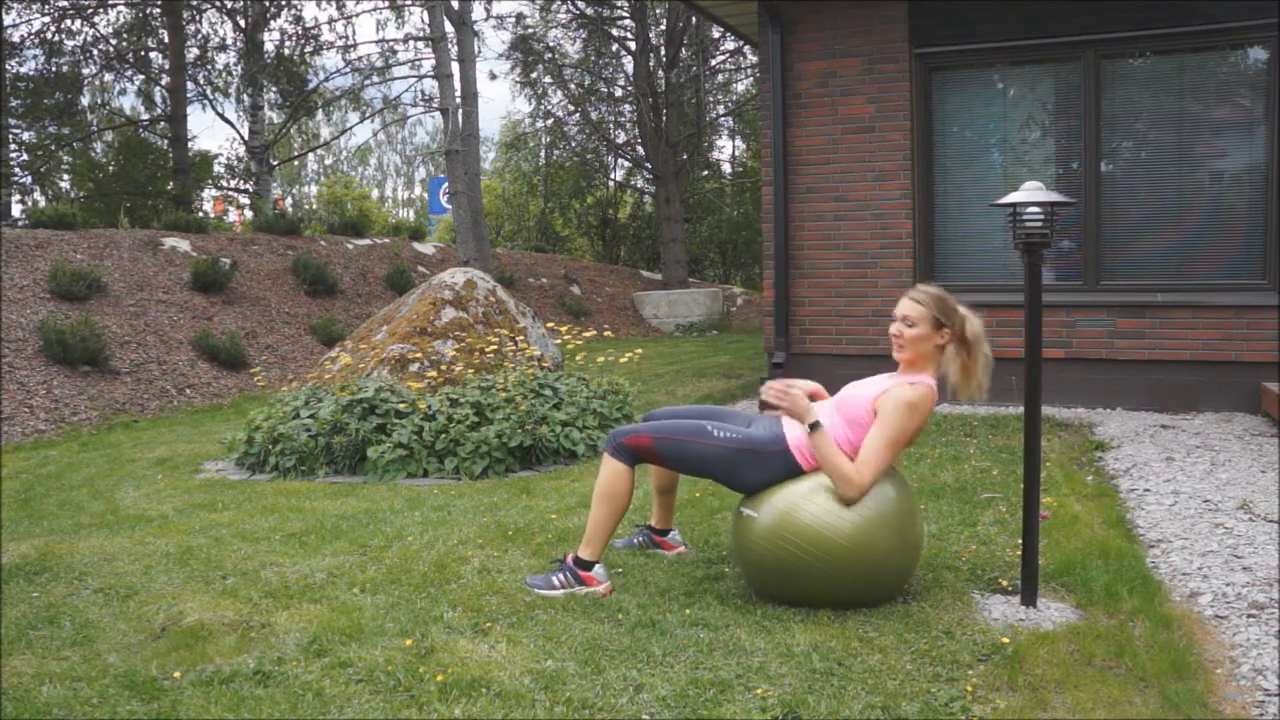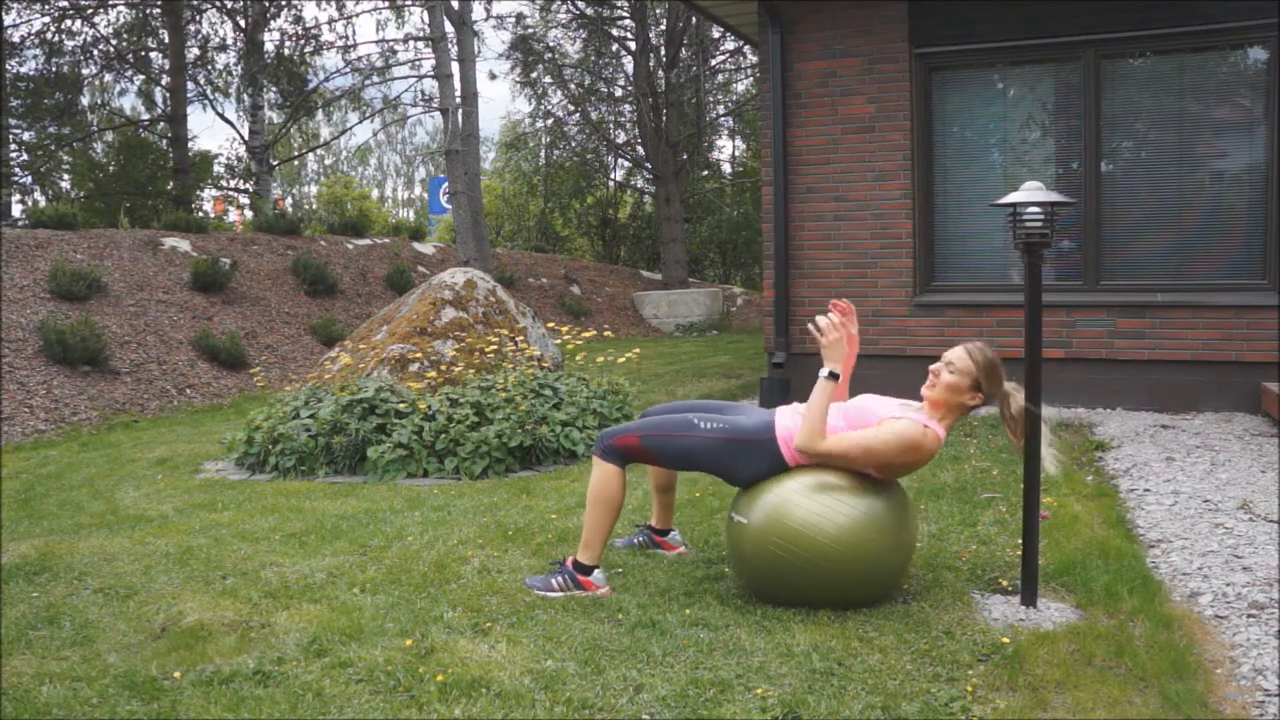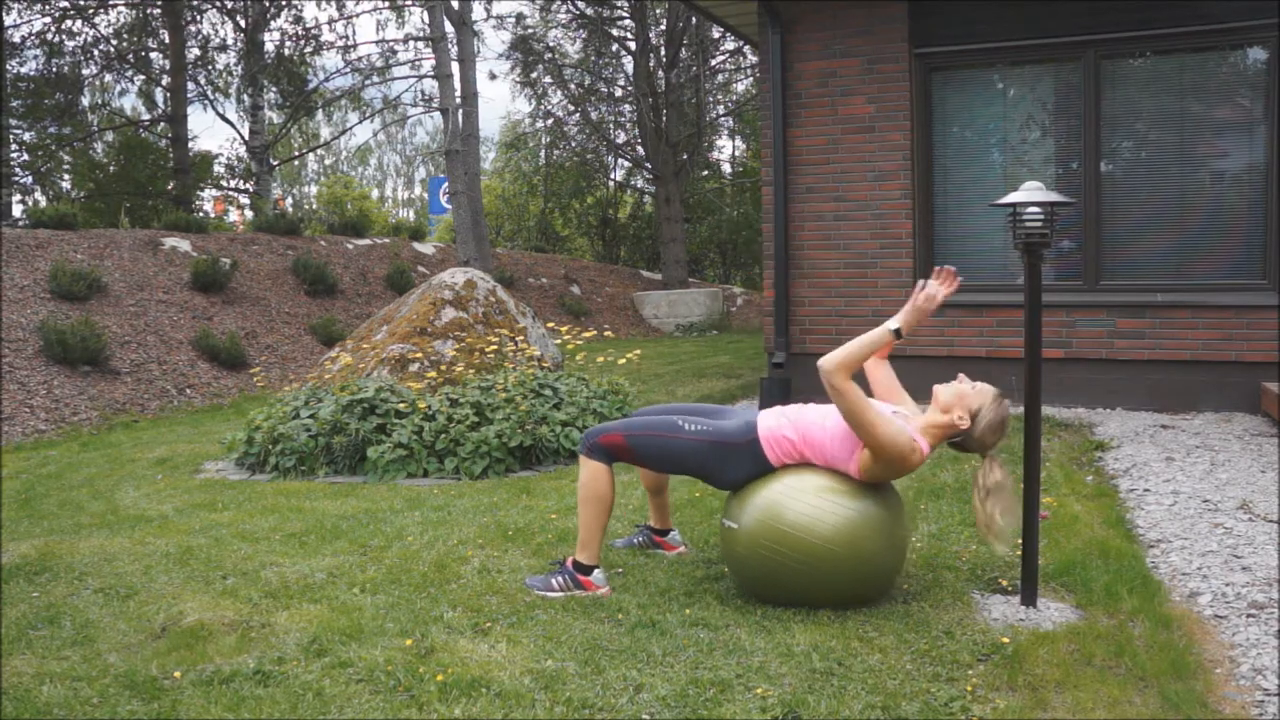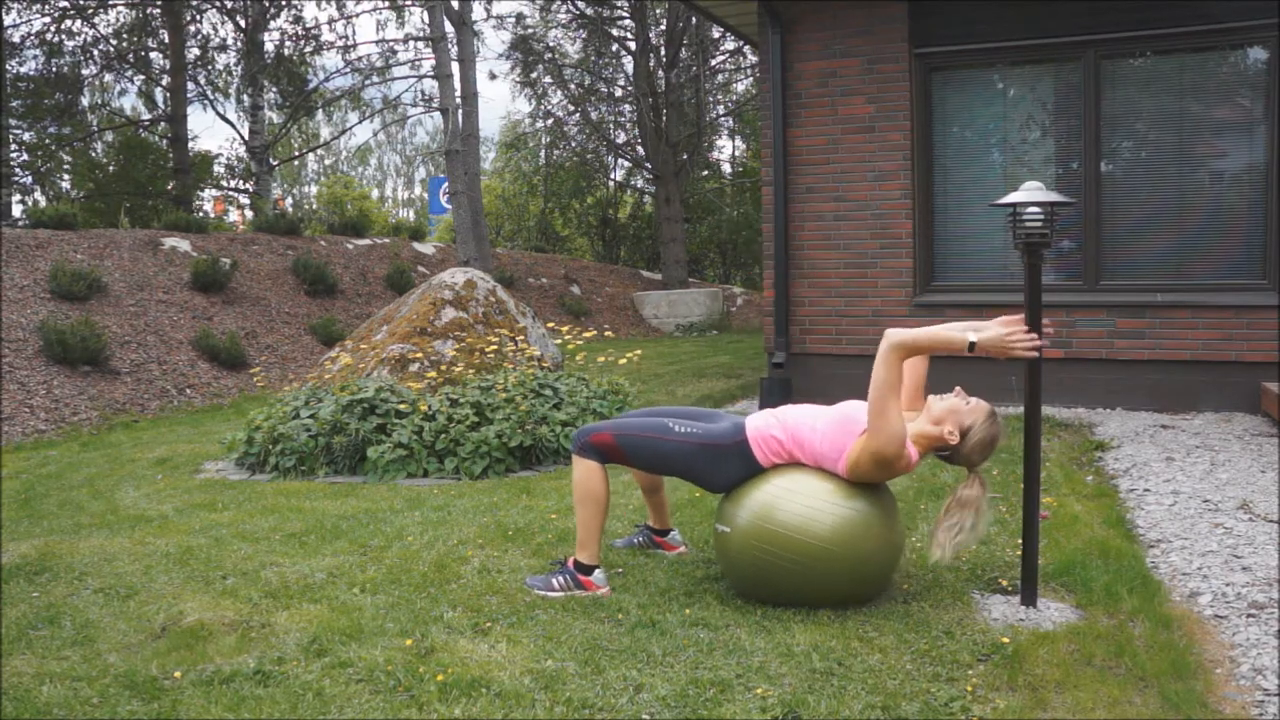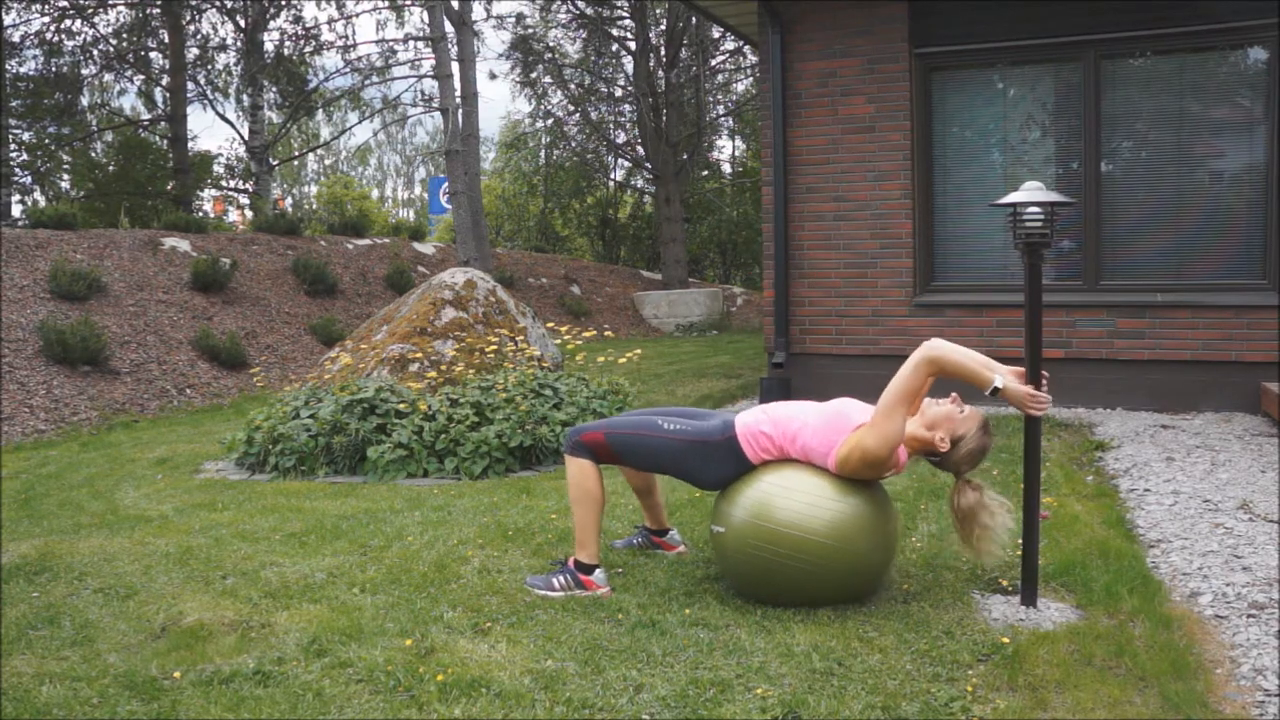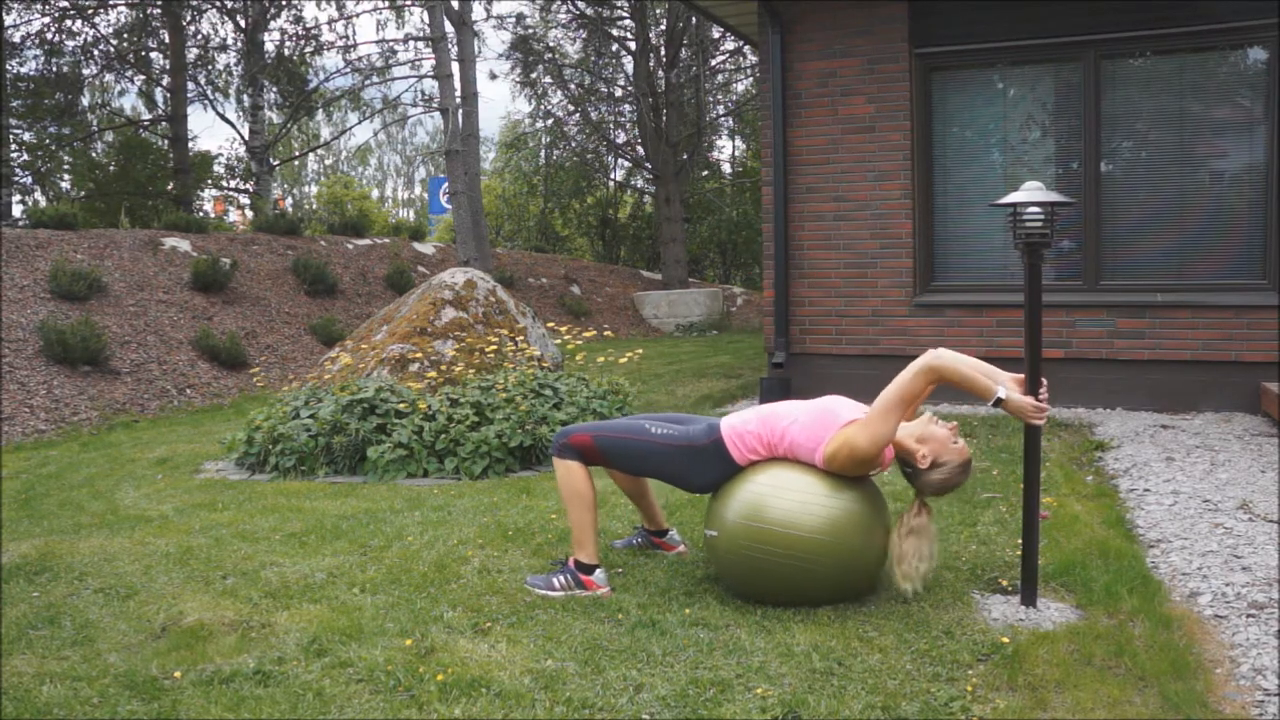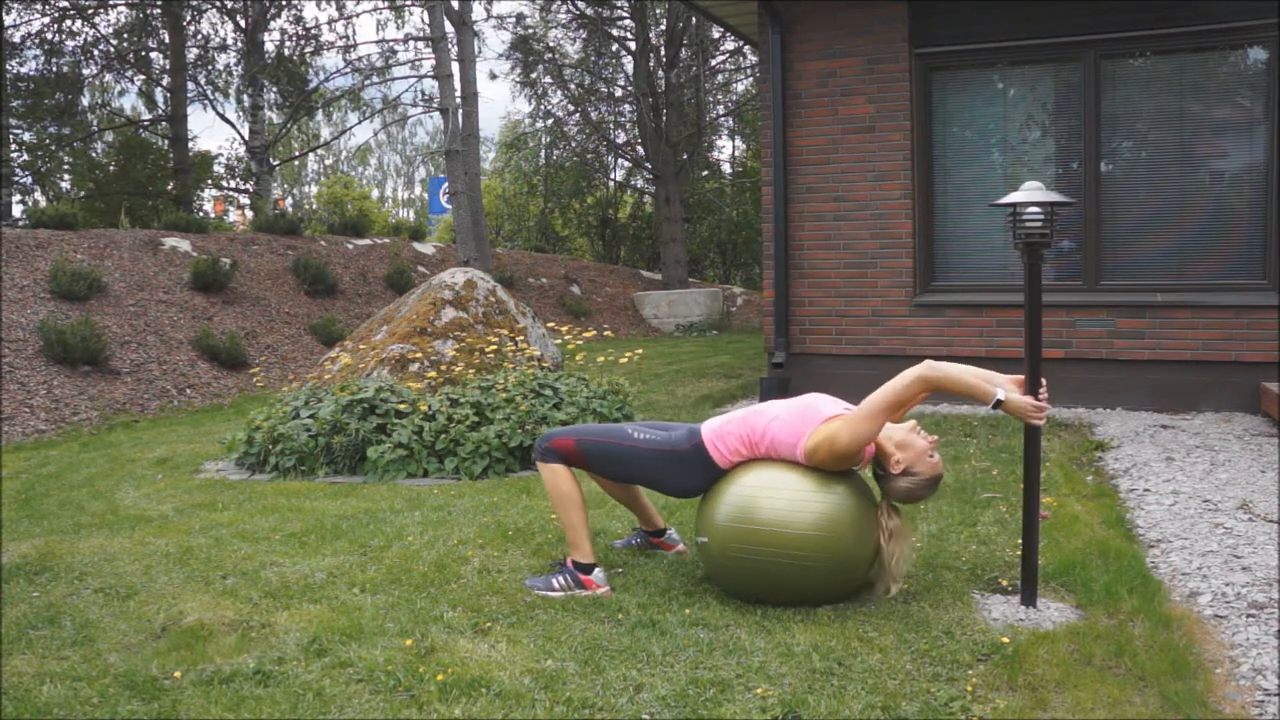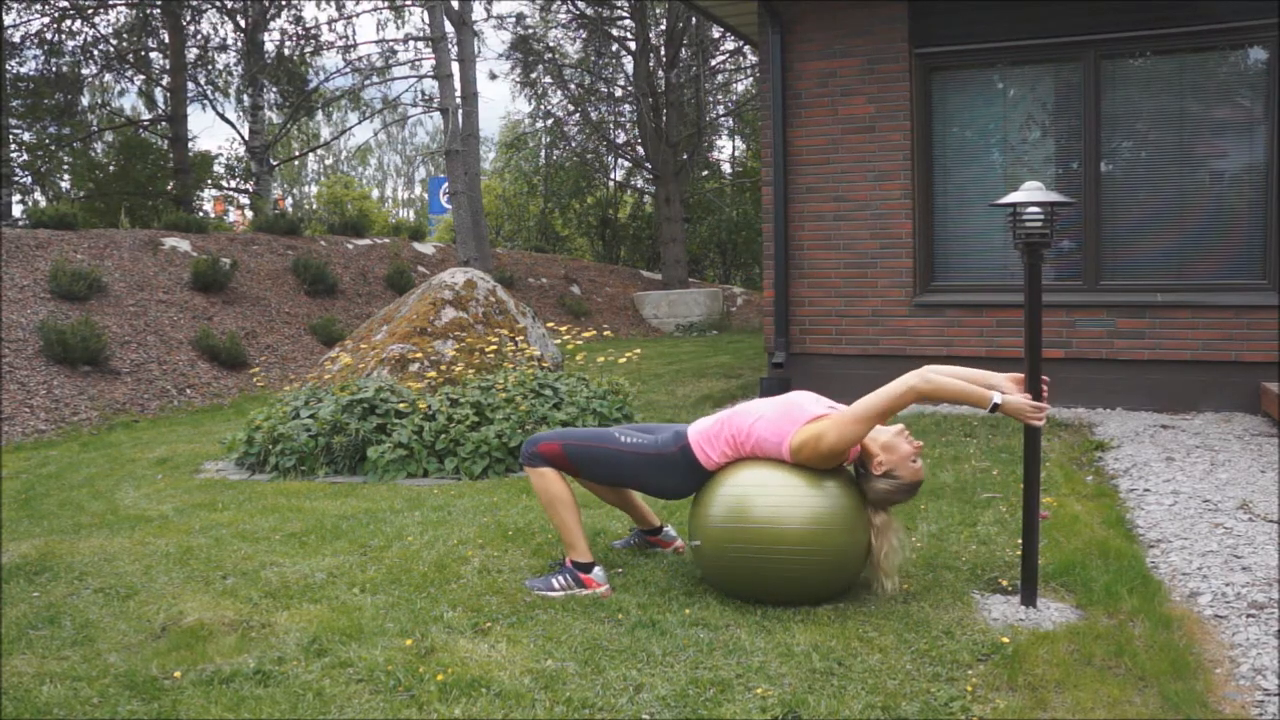
dt=0.3s
person 1, frame 1
left shoulder: (911, 396)
right shoulder: (911, 378)
left elbow: (851, 487)
left wrist: (810, 418)
right wrist: (818, 395)
left hip: (773, 455)
right hip: (778, 434)
left knee: (622, 442)
right knee: (655, 421)
left ankle: (584, 569)
right ankle: (661, 532)
person 1, frame 2
left shoulder: (916, 437)
right shoulder: (923, 414)
left elbow: (809, 441)
left wrist: (832, 364)
right wrist: (846, 348)
left hip: (759, 448)
right hip: (769, 424)
left knee: (612, 443)
right knee: (651, 417)
left ankle: (584, 571)
right ankle: (660, 531)
person 1, frame 3
left shoulder: (902, 449)
right shoulder: (912, 421)
left elbow: (831, 372)
right elbow: (873, 360)
left wrist: (902, 322)
right wrist: (914, 312)
left hip: (743, 449)
right hip: (754, 424)
left knee: (596, 442)
right knee: (637, 421)
left ankle: (584, 572)
right ankle: (661, 533)
person 1, frame 4
left shoulder: (887, 454)
right shoulder: (911, 426)
left elbow: (894, 342)
right elbow: (912, 347)
left wrist: (975, 338)
right wrist: (981, 331)
left hip: (734, 450)
right hip: (747, 428)
left knee: (588, 442)
right knee: (631, 421)
left ankle: (585, 573)
right ankle: (662, 533)
person 1, frame 5
left shoulder: (878, 452)
right shoulder: (904, 432)
left elbow: (927, 354)
right elbow: (931, 352)
left wrist: (1000, 386)
right wrist: (1001, 372)
left hip: (725, 448)
right hip: (741, 428)
left knee: (581, 441)
right knee: (620, 426)
left ankle: (585, 572)
right ankle: (659, 533)
person 1, frame 6
left shoulder: (863, 450)
right shoulder: (886, 433)
left elbow: (930, 365)
right elbow: (934, 361)
left wrist: (1003, 397)
right wrist: (1006, 380)
left hip: (712, 452)
right hip: (723, 433)
left knee: (568, 443)
right knee: (606, 436)
left ankle: (586, 572)
right ankle: (659, 533)
person 1, frame 7
left shoulder: (845, 445)
right shoulder: (874, 433)
right elbow: (927, 374)
right wrist: (1006, 382)
left hip: (696, 456)
right hip: (708, 439)
left knee: (551, 447)
right knee: (593, 445)
left ankle: (583, 572)
right ankle: (657, 533)
person 1, frame 8
left shoulder: (832, 445)
right shoulder: (857, 435)
right elbow: (920, 380)
right wrist: (999, 381)
left hip: (682, 458)
right hip: (689, 440)
left knee: (538, 452)
left ankle: (582, 572)
right ankle: (654, 532)
